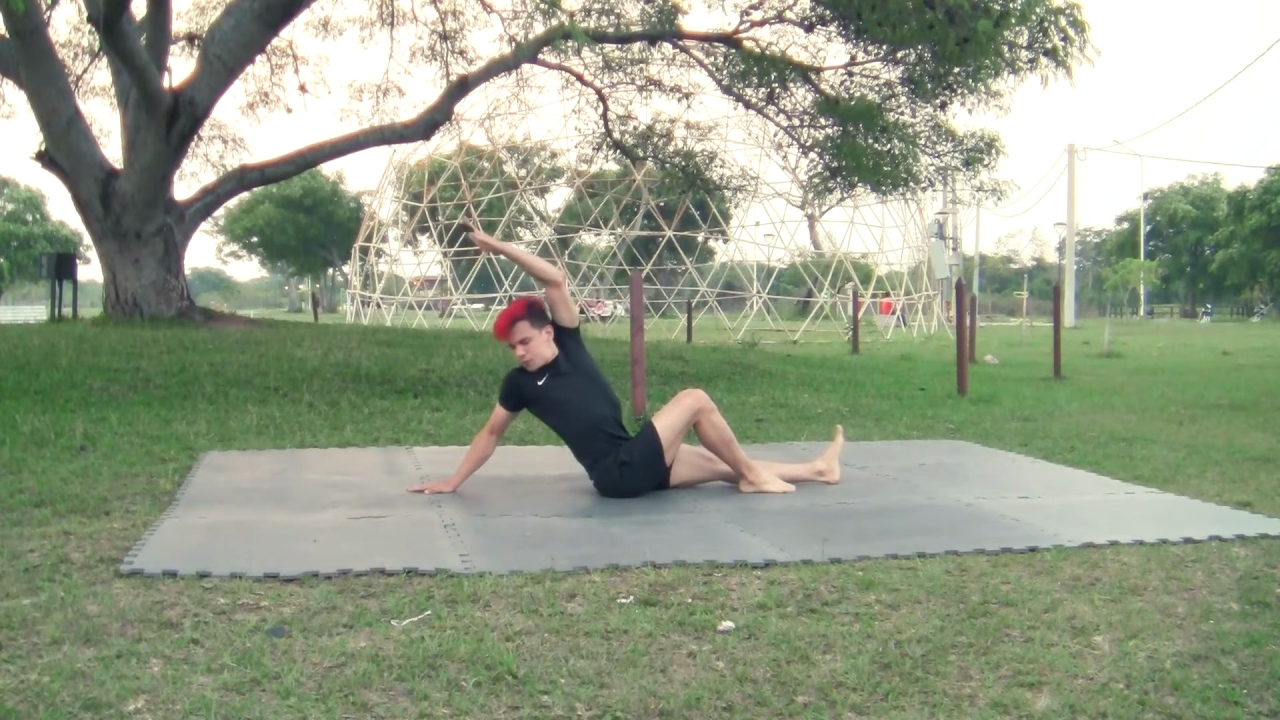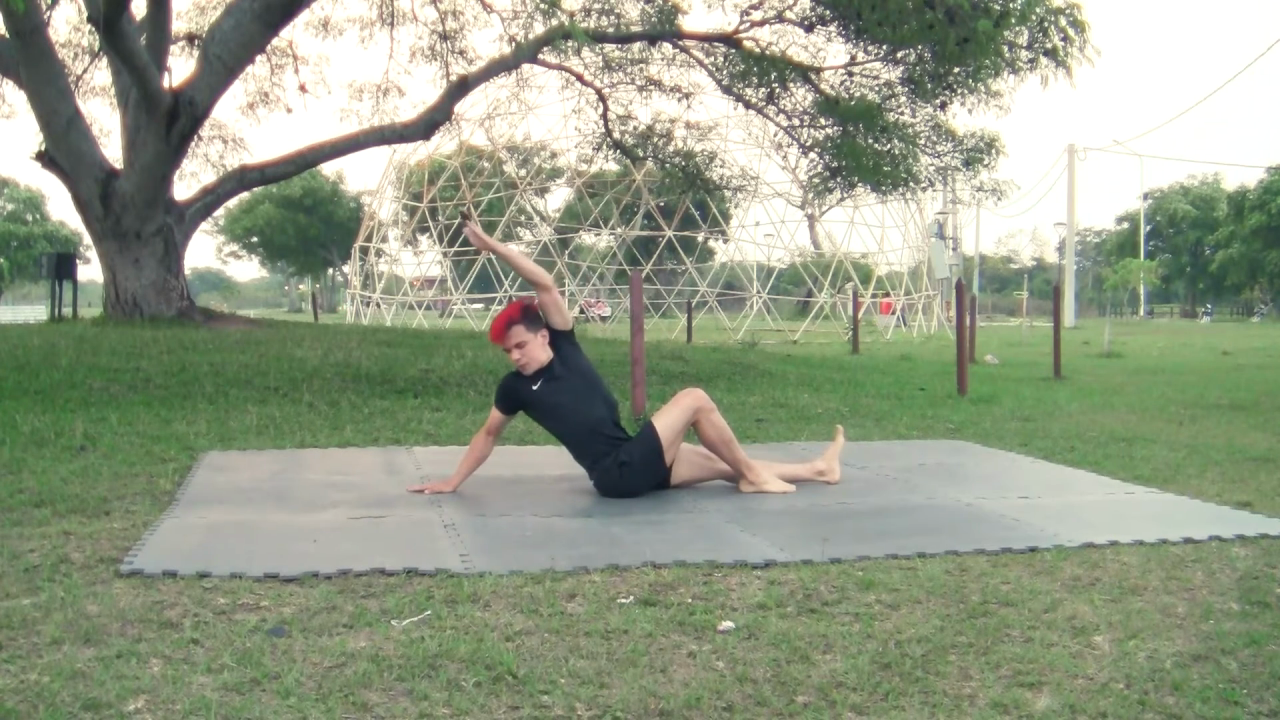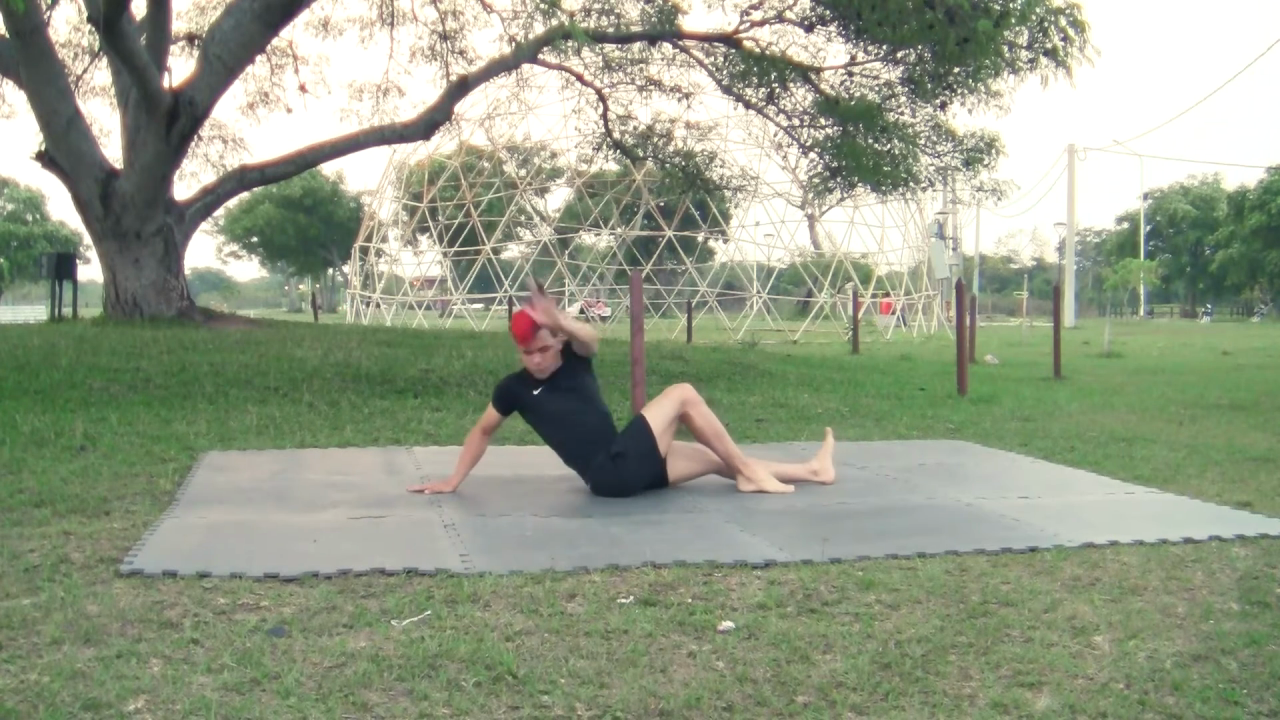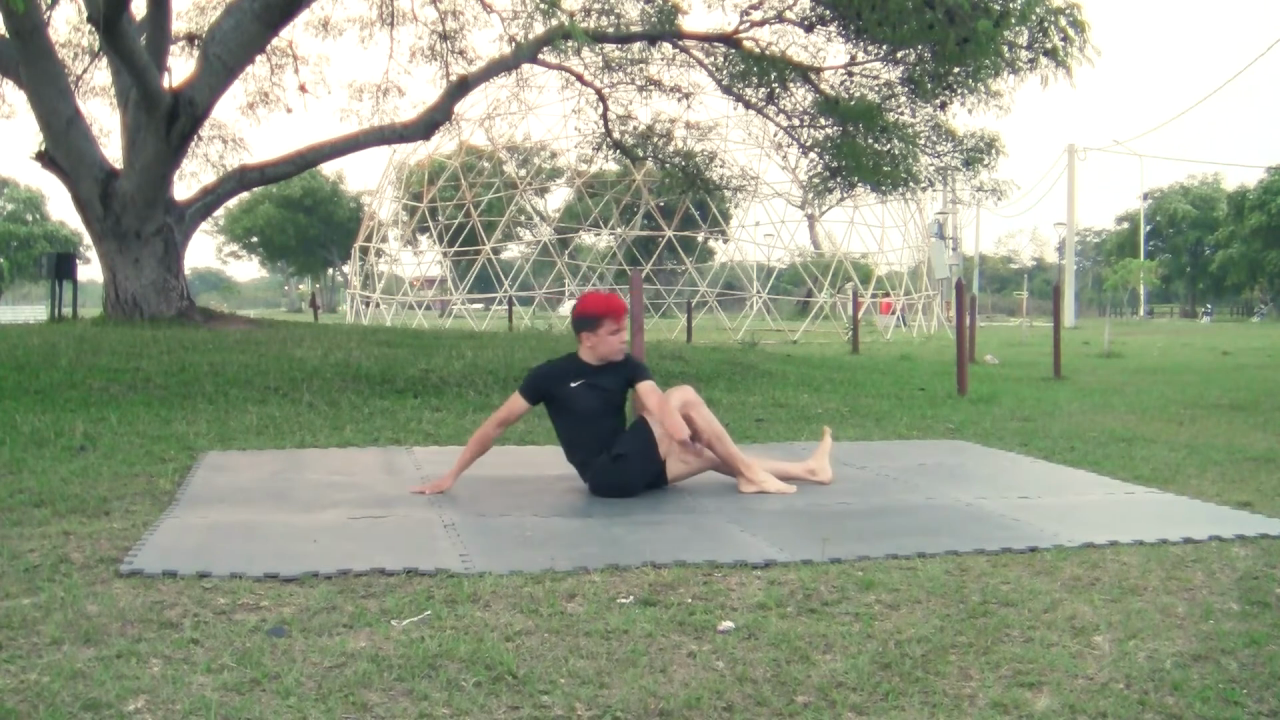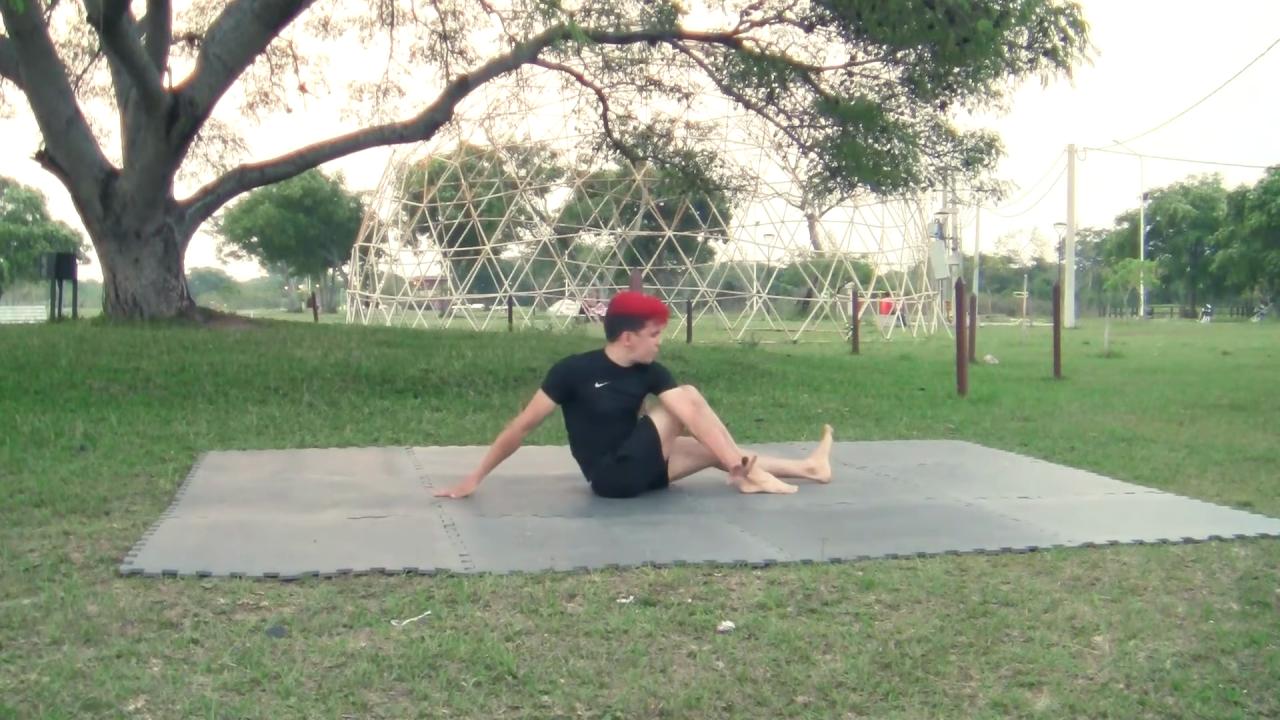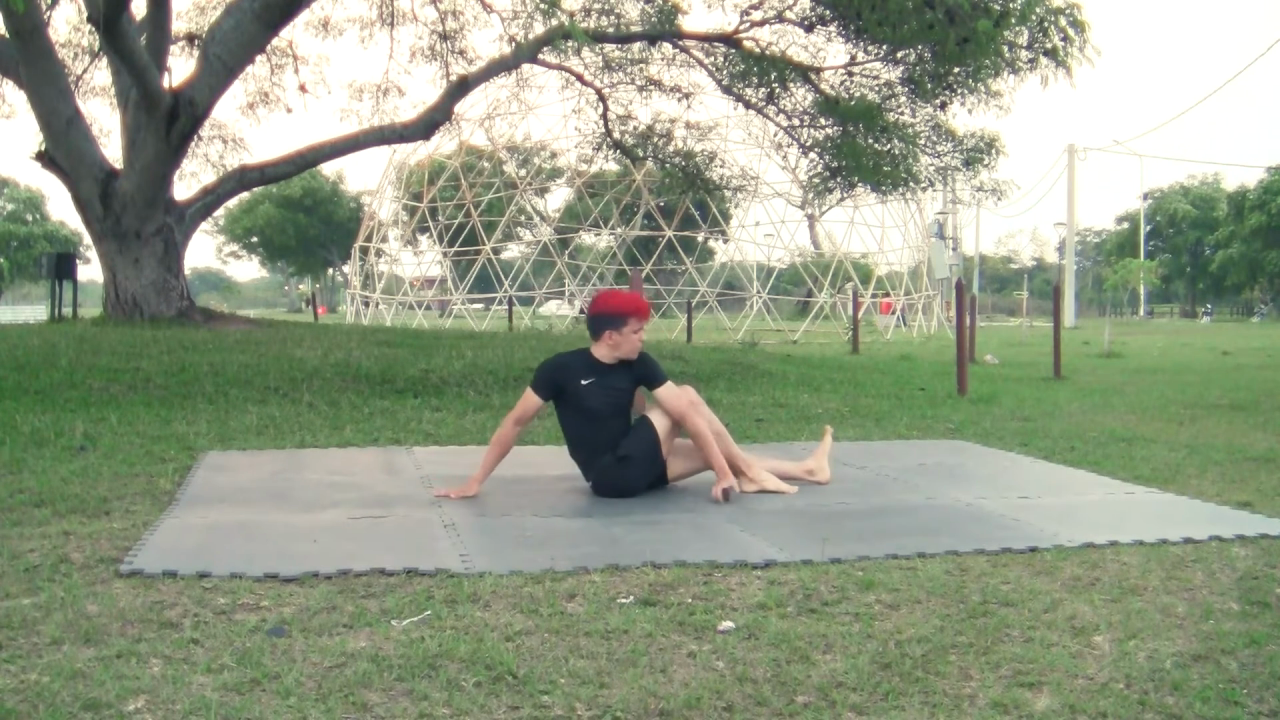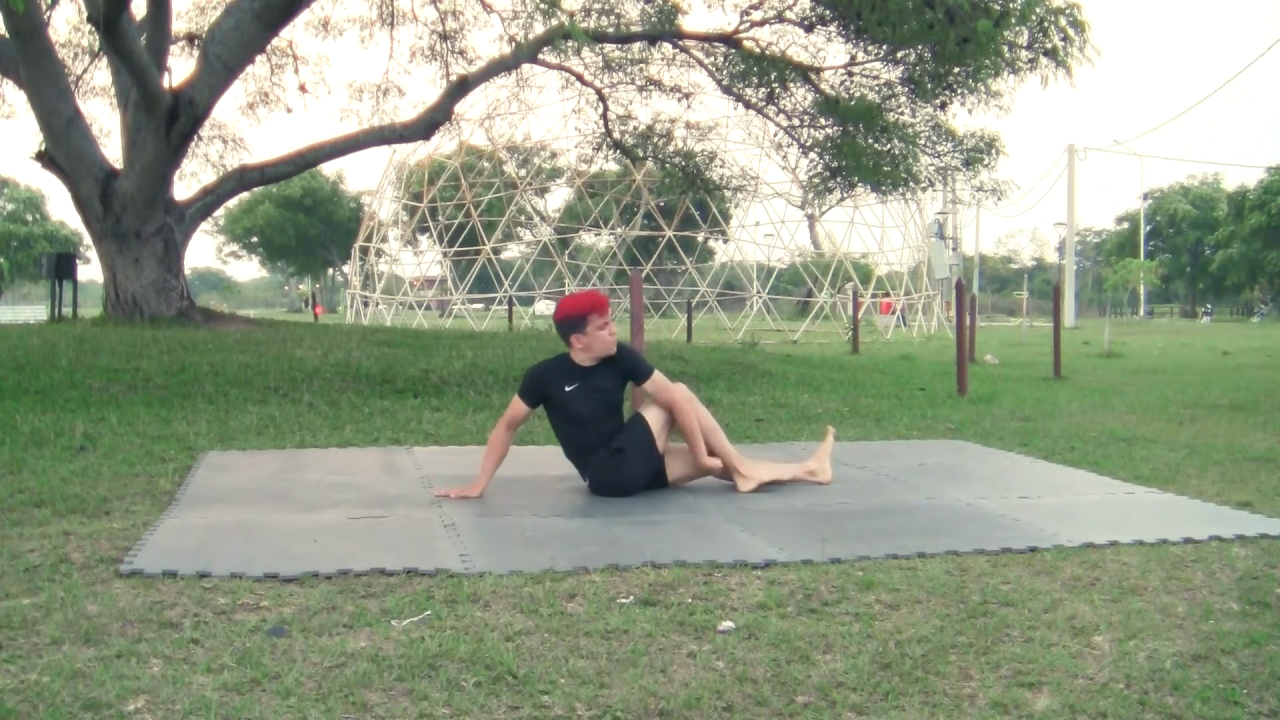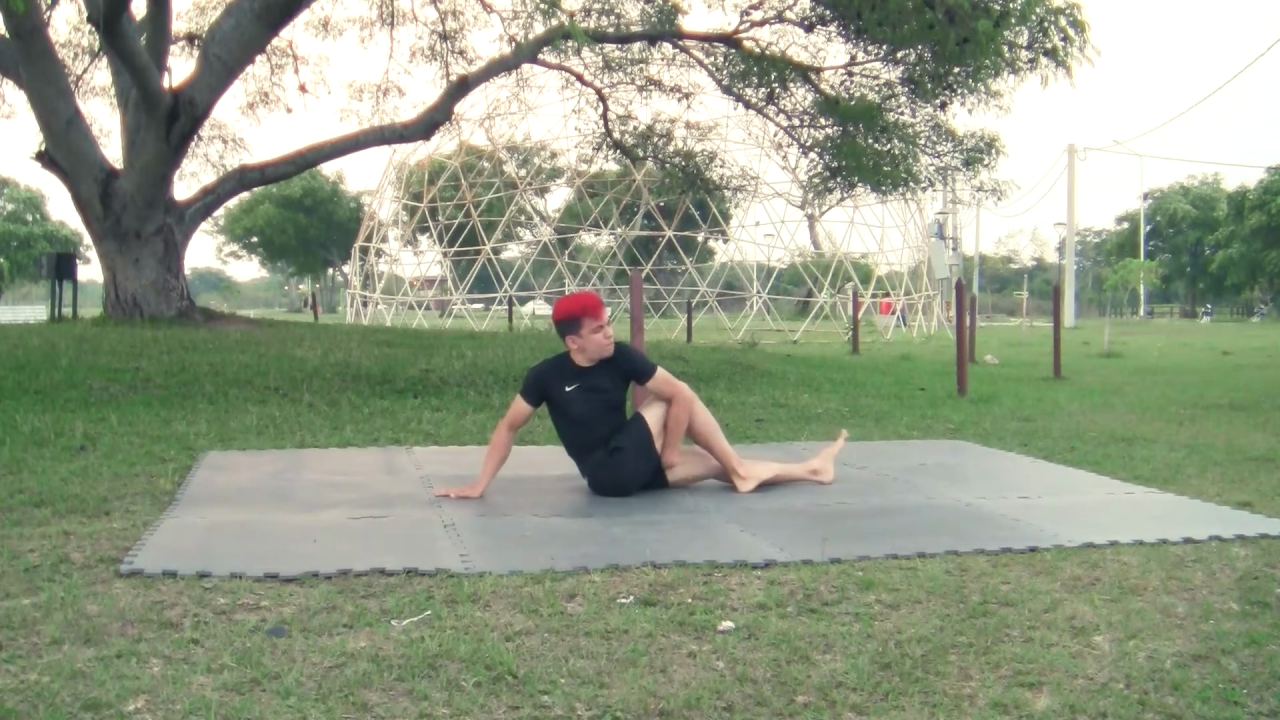
dt=0.3s
person 1, frame 1
left shoulder: (568, 342)
right shoulder: (519, 382)
left elbow: (556, 280)
right elbow: (491, 433)
left wrist: (497, 246)
right wrist: (453, 481)
left hip: (633, 463)
right hip: (618, 474)
left knee: (719, 464)
right knee: (695, 399)
left ankle: (817, 469)
right ankle: (752, 475)
person 1, frame 2
left shoulder: (563, 344)
right shoulder: (515, 387)
left elbow: (545, 285)
right elbow: (488, 434)
left wrist: (493, 246)
right wrist: (452, 482)
left hip: (634, 463)
right hip: (617, 475)
left knee: (720, 463)
right knee: (695, 399)
left ankle: (816, 469)
right ankle: (752, 475)
person 1, frame 3
left shoulder: (574, 359)
right shoulder: (514, 387)
left elbow: (587, 340)
right elbow: (481, 432)
left wrist: (554, 321)
right wrist: (454, 481)
left hip: (628, 464)
right hip: (608, 474)
left knee: (714, 456)
right knee: (682, 394)
left ankle: (811, 470)
right ankle: (750, 472)
person 1, frame 4
left shoulder: (627, 366)
right shoulder: (549, 376)
left elbow: (655, 402)
right elbow: (497, 423)
left wrist: (682, 434)
right wrist: (452, 475)
left hip: (629, 467)
right hip: (608, 476)
left knee: (713, 454)
right knee: (686, 395)
left ankle: (805, 469)
right ankle: (748, 471)
person 1, frame 5
left shoulder: (650, 371)
right shoulder: (573, 370)
left elbow: (692, 418)
right elbow: (524, 425)
left wrist: (732, 459)
right wrist: (475, 478)
left hip: (634, 467)
right hip: (611, 477)
right knee: (689, 397)
left ankle: (805, 468)
right ankle: (753, 474)
person 1, frame 6
left shoulder: (639, 365)
right shoulder: (560, 368)
left elbow: (687, 415)
right elbow: (516, 421)
left wrist: (723, 470)
right wrist: (476, 481)
left hip: (632, 467)
right hip: (610, 477)
right knee: (687, 395)
left ankle: (805, 469)
right ankle: (749, 471)
person 1, frame 7
left shoulder: (621, 357)
right shoulder: (545, 376)
left elbow: (677, 405)
right elbow: (506, 427)
left wrist: (704, 454)
right wrist: (479, 485)
left hip: (630, 466)
right hip: (606, 476)
left knee: (713, 462)
right knee: (679, 392)
left ankle: (806, 470)
right ankle: (741, 468)
person 1, frame 8
left shoulder: (622, 356)
right shoulder: (546, 375)
left elbow: (680, 394)
right elbow: (509, 427)
left wrist: (671, 451)
right wrist: (479, 485)
left hip: (631, 466)
right hip: (607, 475)
left knee: (714, 464)
right knee: (674, 397)
left ankle: (809, 470)
right ankle: (738, 468)
